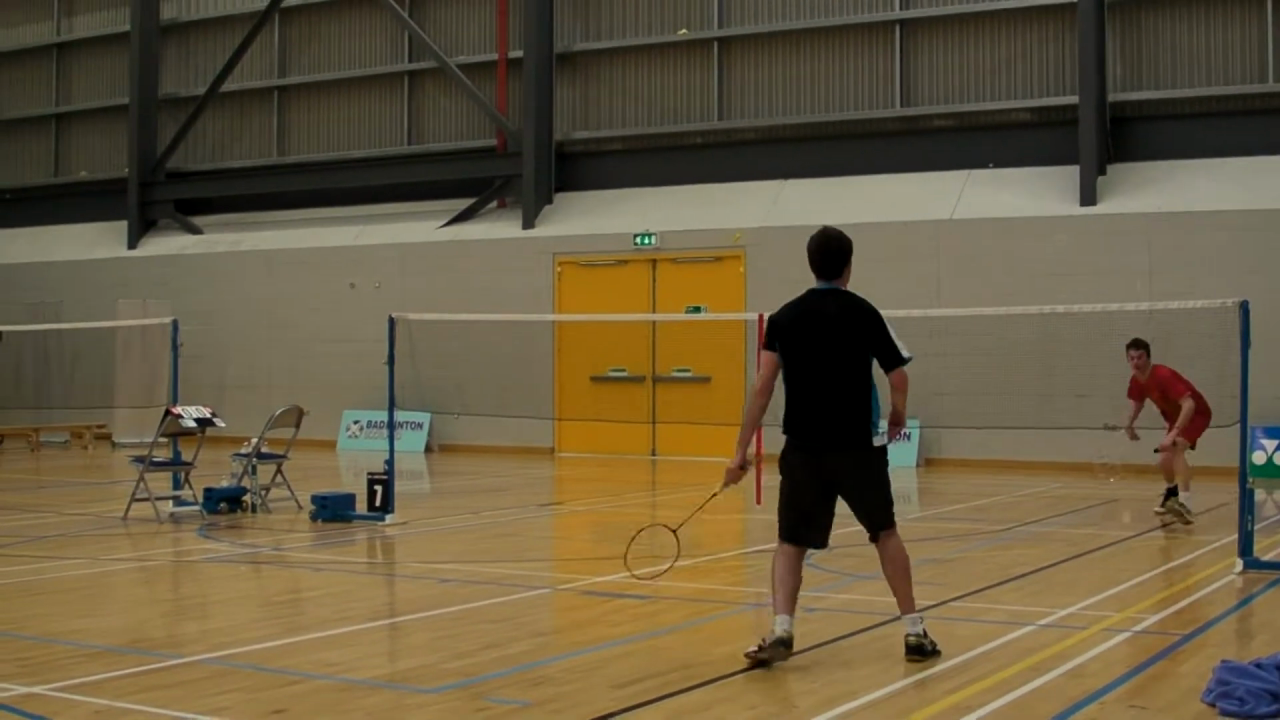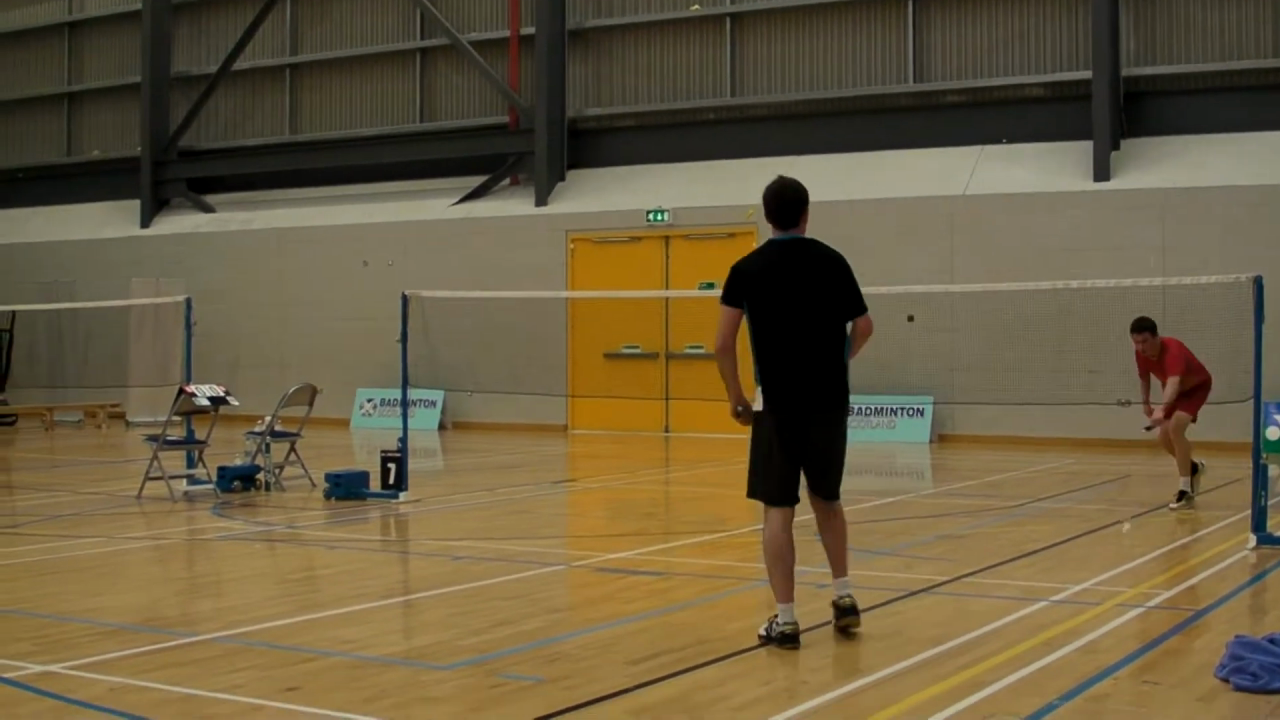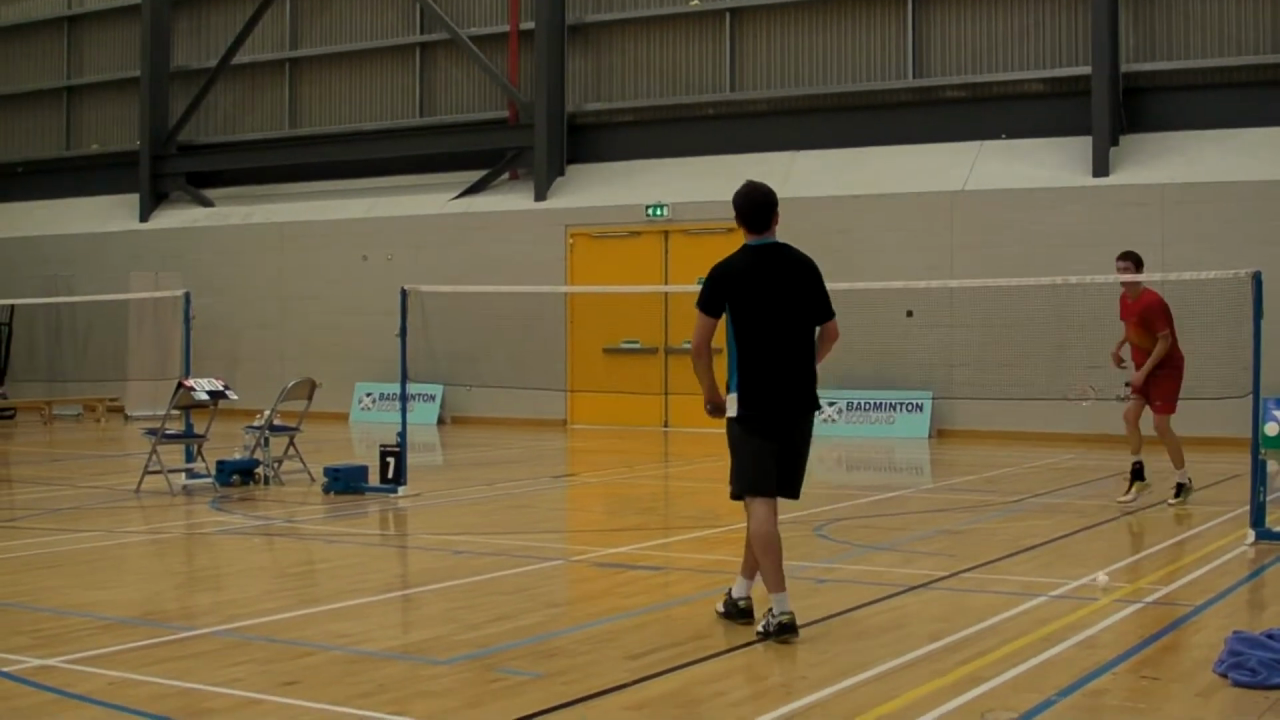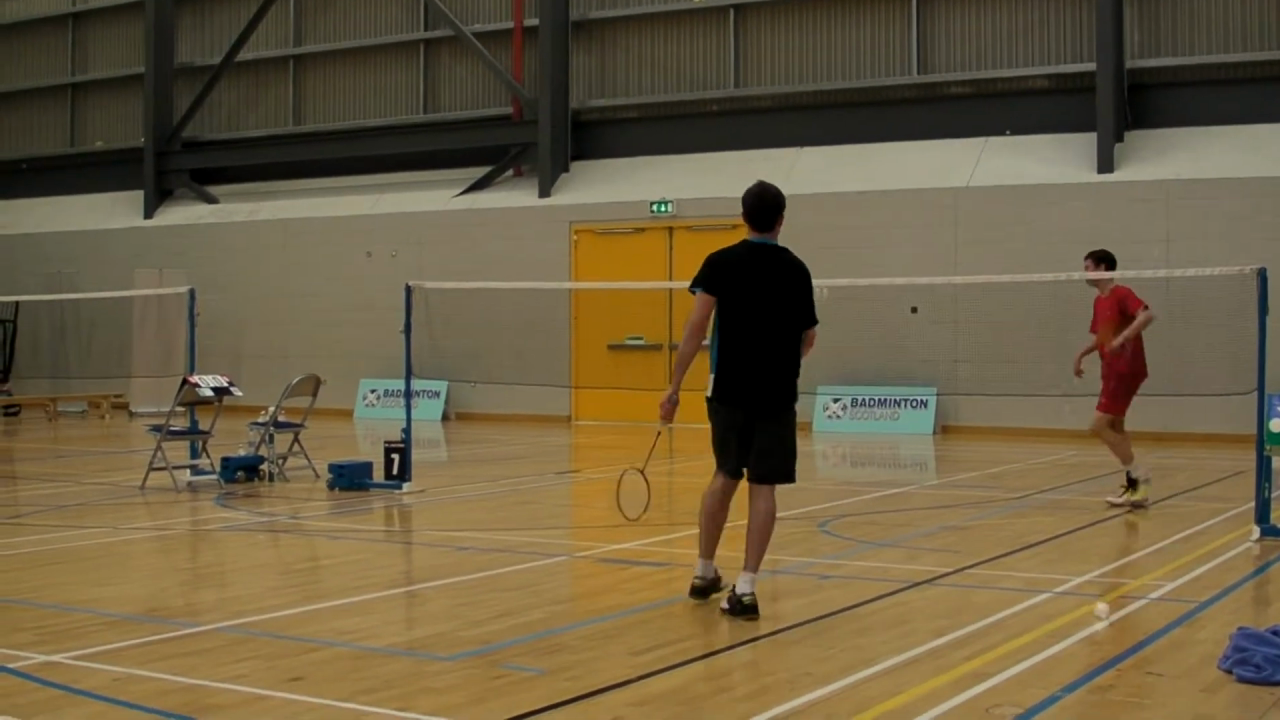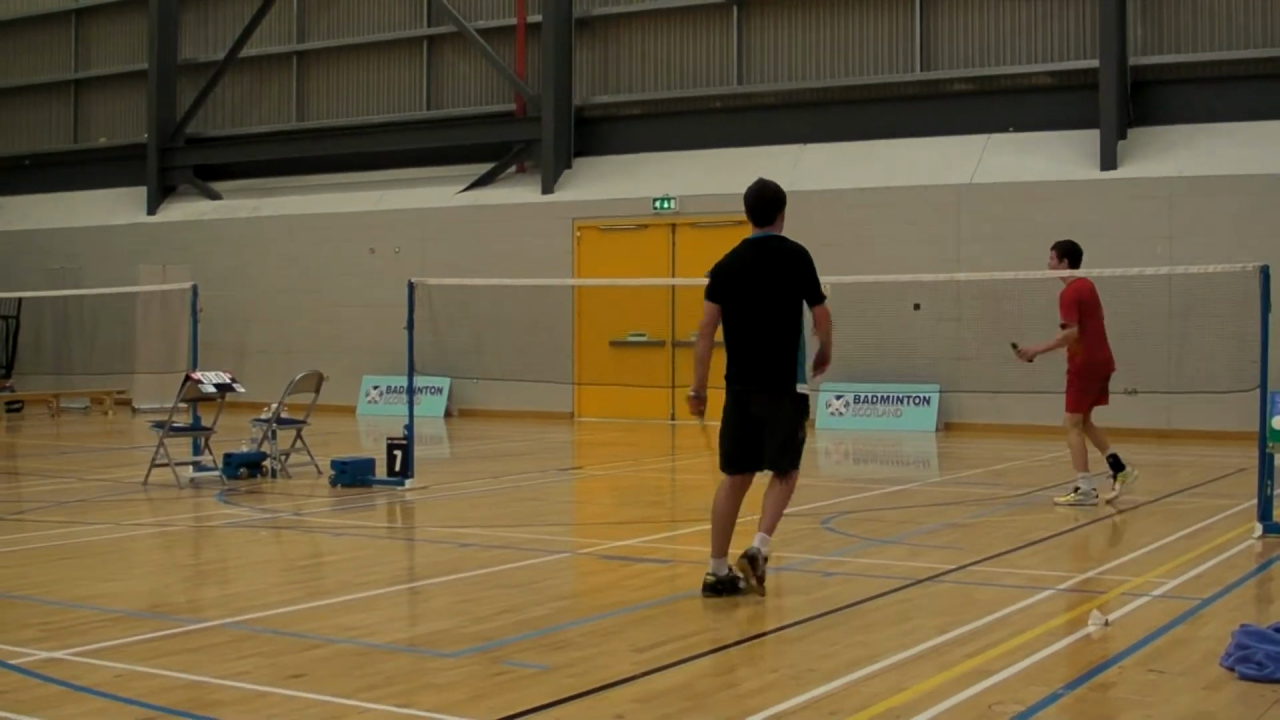
dt=0.4s
person 1, frame 1
left shoulder: (784, 318)
right shoulder: (864, 312)
left elbow: (762, 388)
right elbow: (898, 379)
left wrist: (741, 451)
right wrist: (898, 413)
left hip: (804, 448)
right hip: (860, 445)
left knee: (791, 544)
right knee: (885, 534)
left ankle: (780, 630)
right ankle: (915, 633)
person 1, frame 2
left shoulder: (748, 268)
right shoulder: (832, 261)
left elbow: (724, 344)
right elbow: (864, 327)
left wrist: (735, 396)
left hip: (776, 405)
right hip: (829, 401)
left knee: (778, 508)
right knee: (826, 499)
left ankle: (784, 619)
right ankle: (842, 595)
person 1, frame 3
left shoulder: (725, 273)
right shoulder: (804, 266)
left elbow: (700, 346)
right elbow: (830, 334)
left wrist: (709, 392)
left hip: (751, 406)
right hip: (799, 404)
left knee: (756, 503)
right knee: (767, 499)
left ankle: (779, 608)
right ankle: (741, 594)
person 1, frame 4
left shoulder: (721, 262)
right shoulder: (796, 270)
left elbow: (696, 327)
right elbow: (808, 339)
left wrist: (673, 387)
left hip: (728, 392)
right hip: (777, 396)
left knee: (725, 477)
right knee: (763, 489)
left ankle: (704, 571)
right ankle: (745, 588)
person 1, frame 5
left shoulder: (726, 264)
right shoulder: (793, 254)
left elbow: (705, 330)
right elbow: (821, 316)
left wrist: (697, 385)
right wrist: (826, 346)
left hip: (740, 385)
right hip: (782, 384)
left knee: (735, 476)
right knee: (784, 471)
left ankle: (718, 570)
right ankle: (758, 548)
person 2, frame 1
left shoulder: (1163, 375)
right shoulder: (1135, 380)
left elbow: (1188, 404)
right elbow: (1137, 401)
left wrist: (1173, 434)
right wrist: (1129, 424)
left hip: (1197, 414)
right hip: (1175, 417)
left knee: (1177, 448)
right knee: (1164, 462)
left ankle: (1184, 503)
right ankle: (1171, 494)
person 2, frame 2
left shoulder: (1173, 350)
right shoulder: (1141, 352)
left elbow: (1173, 382)
right elbow: (1144, 376)
left wrist: (1161, 410)
right wrist: (1145, 403)
left hip: (1197, 386)
right hip: (1175, 391)
left knee: (1175, 428)
right knee: (1164, 438)
left ankle: (1186, 490)
right ankle: (1193, 468)
person 2, frame 3
left shoulder: (1152, 301)
right shoulder: (1124, 299)
left elbow: (1165, 341)
left wrist: (1143, 372)
right wrist: (1118, 346)
left hip: (1166, 367)
right hip: (1143, 369)
left knee: (1161, 426)
right knee: (1129, 415)
left ankle: (1183, 482)
right ankle: (1138, 478)
person 2, frame 4
left shoulder: (1122, 294)
right shoulder: (1098, 301)
left elbow: (1148, 315)
left wrist: (1122, 338)
right wrist: (1081, 355)
left hip: (1126, 370)
right hip: (1114, 371)
left knee: (1099, 425)
right knee: (1115, 427)
left ankle: (1138, 476)
right ankle: (1133, 487)
person 2, frame 5
left shoulder: (1070, 292)
right shoulder: (1086, 286)
left elbow: (1071, 334)
left wrist: (1037, 350)
left hip: (1084, 365)
right hip: (1101, 363)
left knee: (1072, 425)
right knee: (1084, 422)
left ankle: (1085, 488)
right ankle: (1119, 469)
